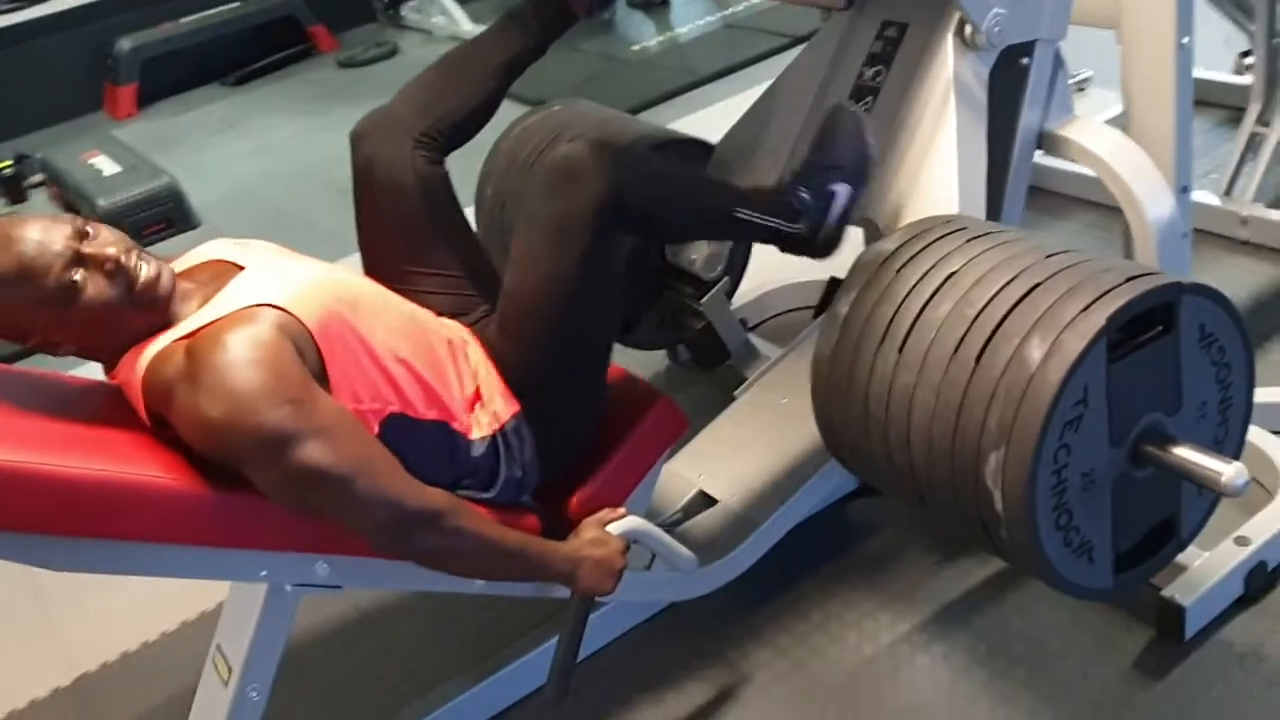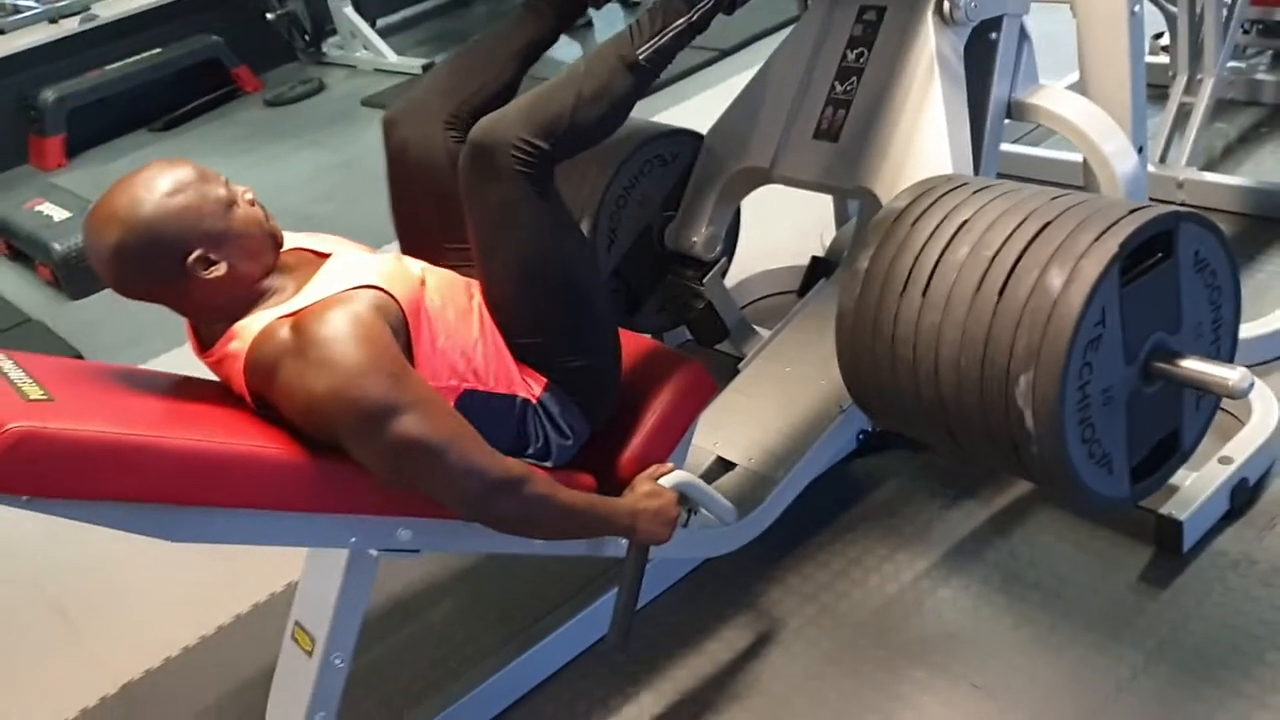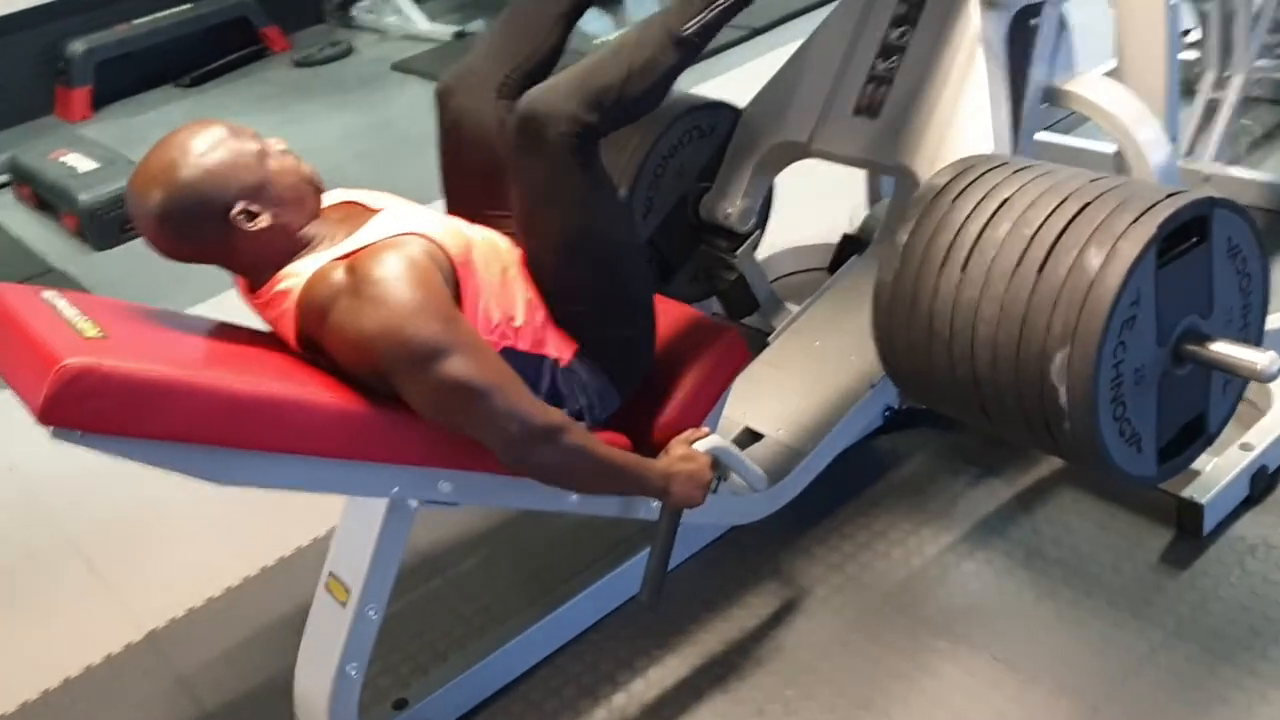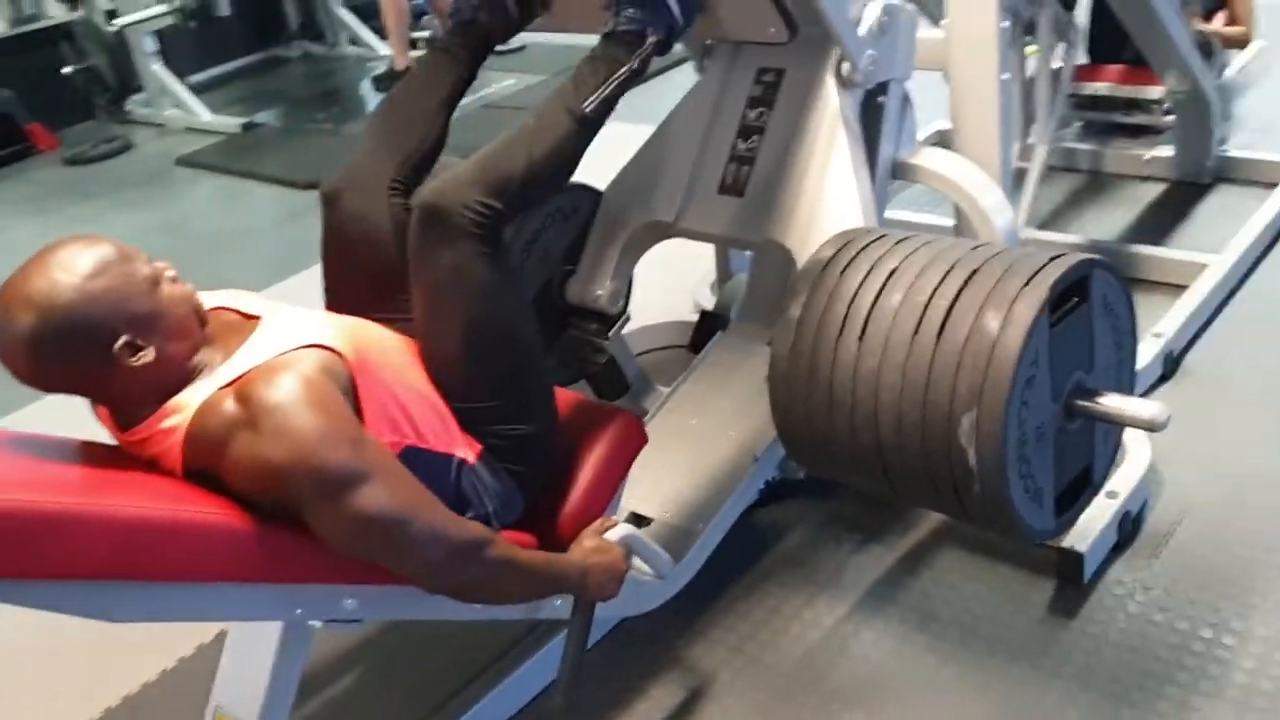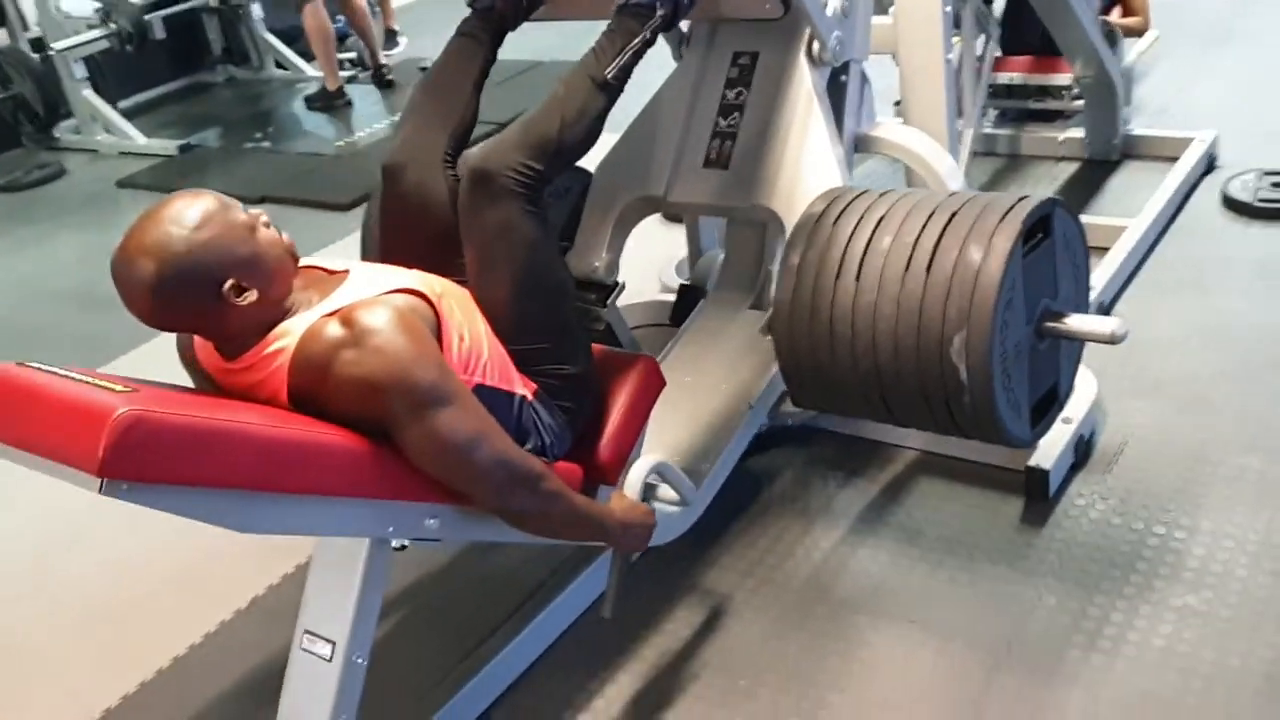
dt=1s
person 1, frame 1
left shoulder: (163, 298)
right shoulder: (227, 380)
right elbow: (402, 521)
right wrist: (569, 563)
left hip: (451, 337)
right hip: (507, 425)
left knee: (390, 139)
right knee: (582, 174)
right ankle: (797, 218)
person 1, frame 2
left shoulder: (228, 308)
right shoulder: (328, 349)
right elbow: (485, 492)
right wrist: (626, 516)
right hip: (549, 397)
left knee: (419, 125)
right knee: (504, 144)
person 1, frame 3
left shoulder: (277, 257)
right shoulder: (380, 292)
right elbow: (528, 441)
right wrist: (660, 477)
right hip: (584, 366)
left knee: (474, 92)
right knee: (550, 117)
person 1, frame 4
left shoulder: (125, 382)
right shoulder: (273, 414)
right elbow: (447, 561)
right wrist: (577, 571)
right hip: (483, 463)
left knee: (362, 190)
right knee: (453, 208)
person 1, frame 5
left shoulder: (198, 341)
right shoulder: (364, 343)
right elbow: (509, 491)
right wrist: (611, 524)
right hip: (534, 404)
left knee: (415, 164)
right knee: (496, 174)
